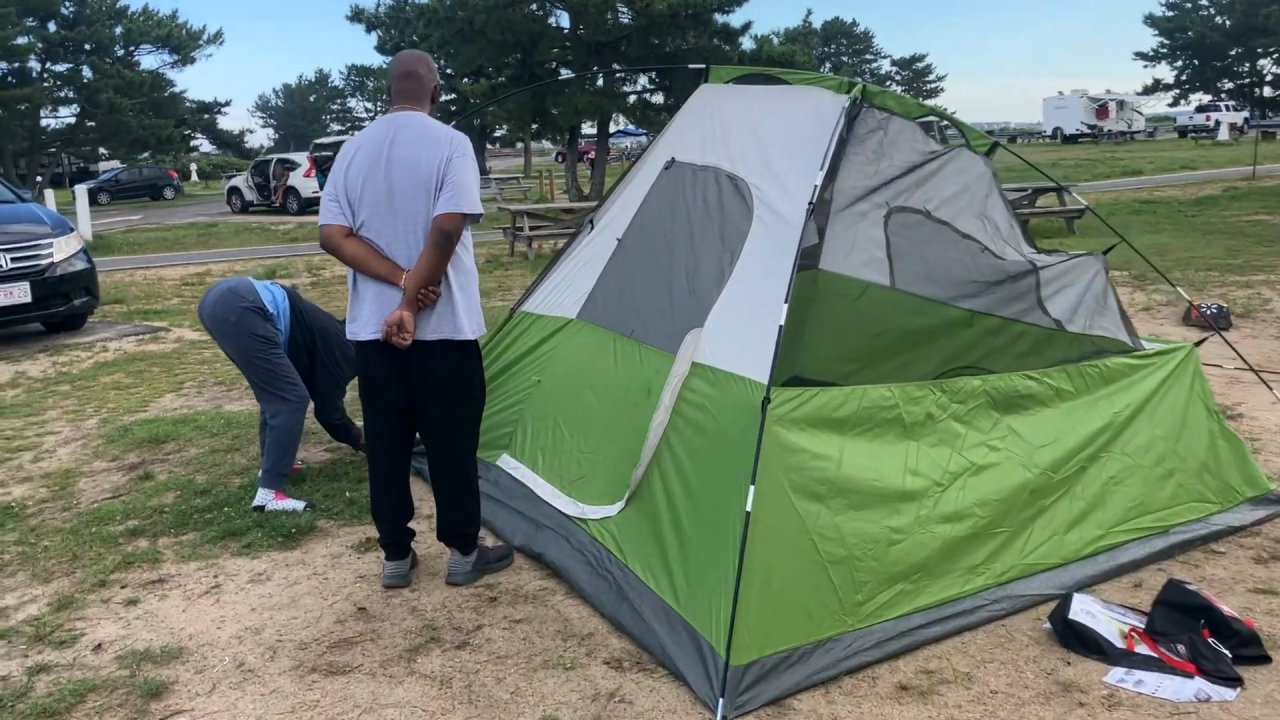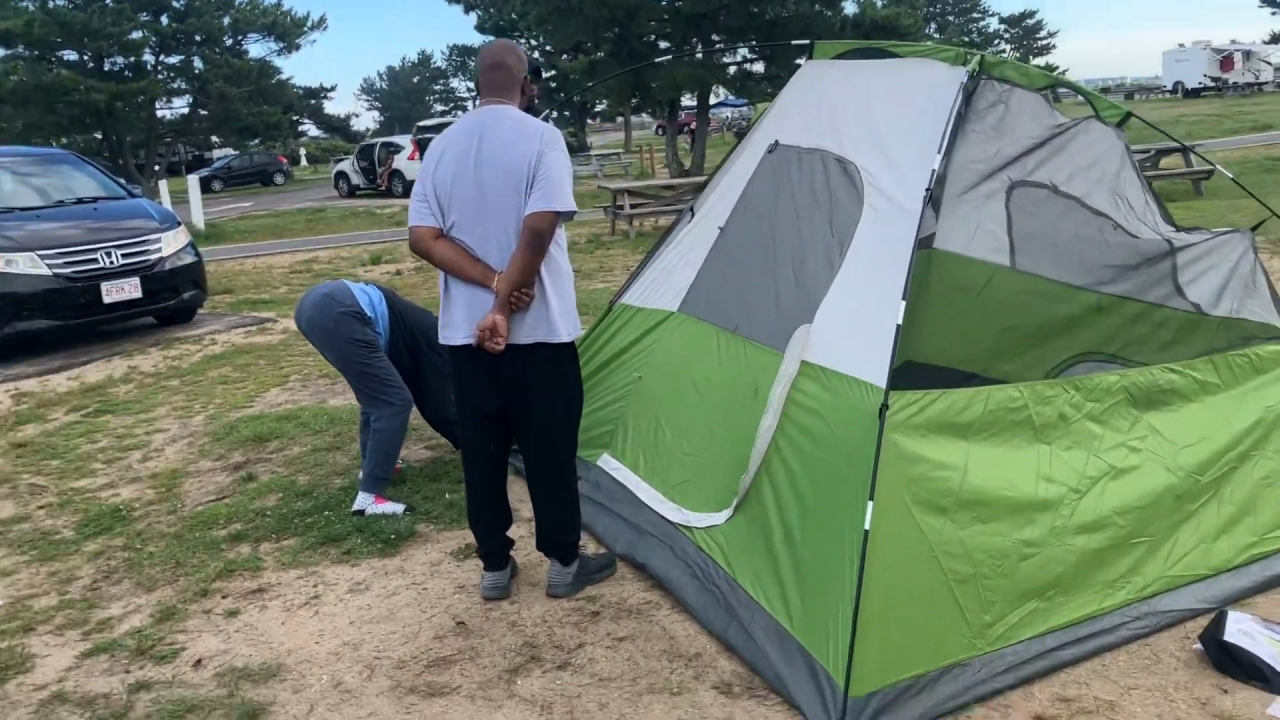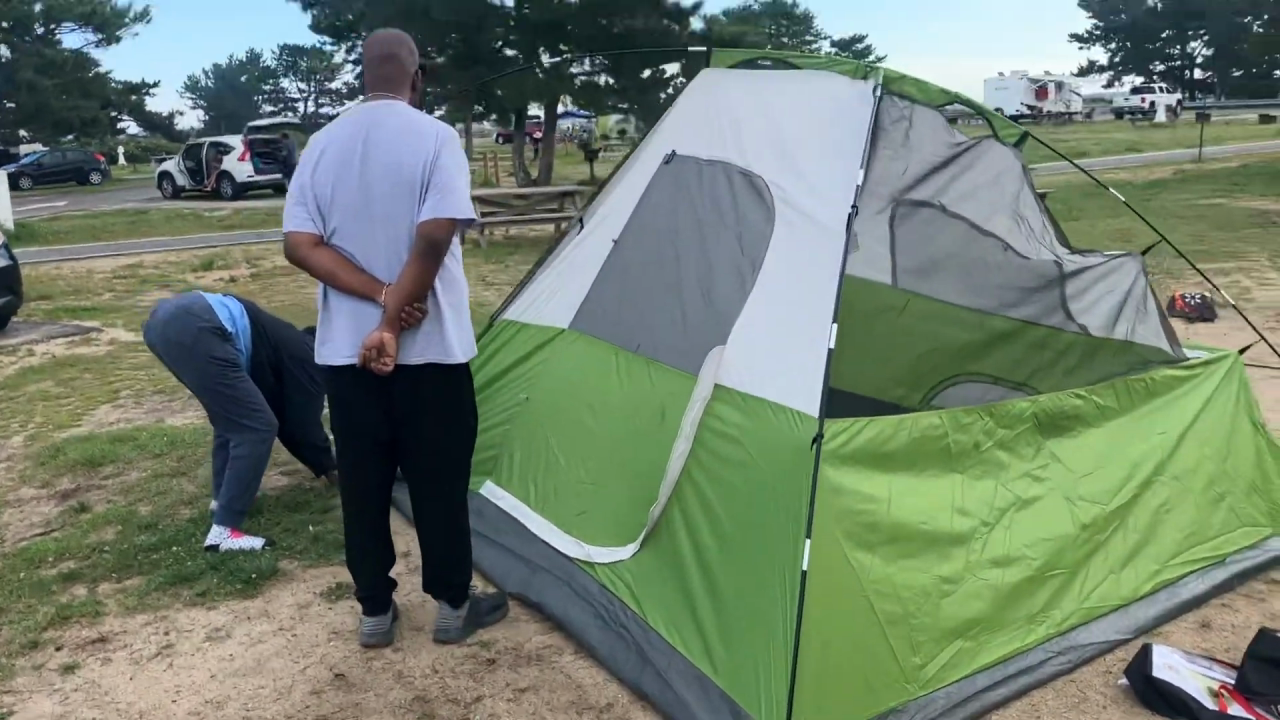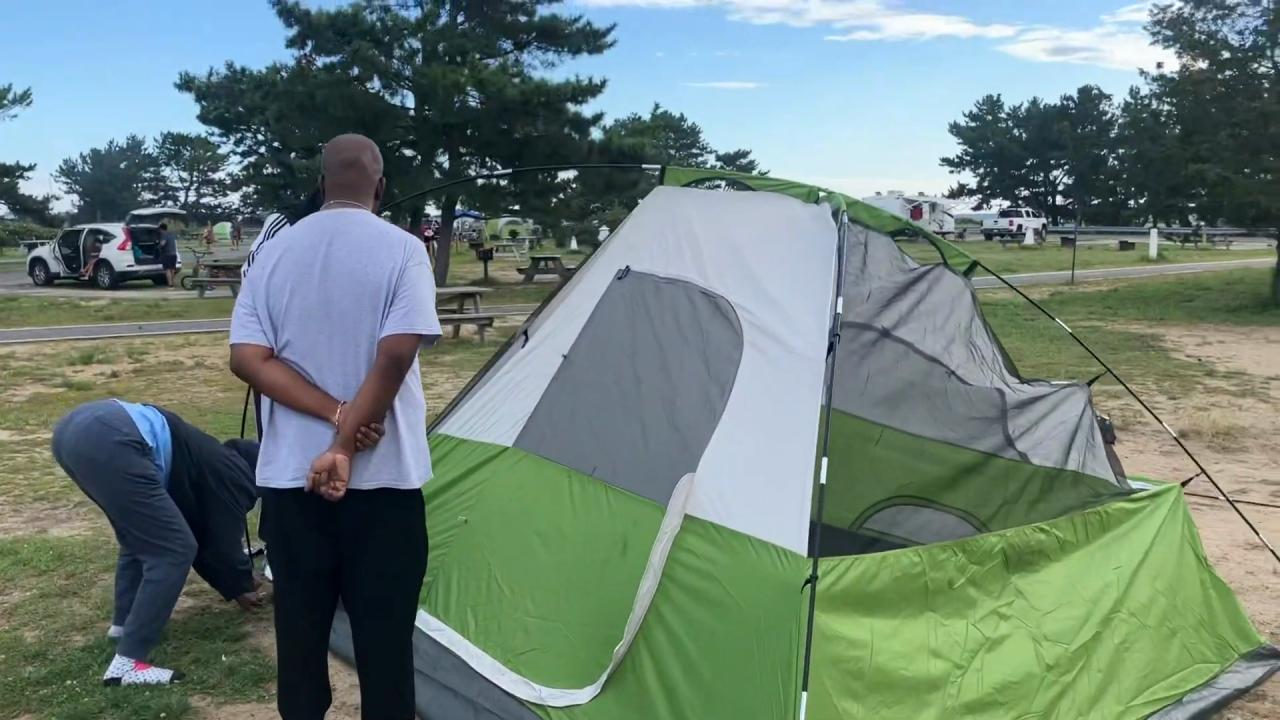
dt=0.7s
person 1, frame 1
left shoulder: (353, 148)
right shoulder: (449, 144)
left elbow: (333, 236)
right elbow: (446, 230)
left wrist: (401, 282)
right wrist: (413, 300)
left hip: (371, 328)
right hip: (442, 326)
left knee: (386, 444)
right knee: (452, 442)
left ankle: (396, 556)
right ankle: (464, 553)
person 1, frame 2
left shoulder: (442, 145)
right shoulder: (541, 136)
left elbow: (422, 238)
right elbow: (538, 229)
left wrist: (492, 285)
right wrist: (506, 304)
left hip: (464, 331)
right hip: (537, 328)
left knee: (481, 450)
right knee: (550, 447)
left ankle: (494, 566)
right ankle: (564, 562)
person 1, frame 3
left shoulder: (322, 144)
right shoulder: (435, 137)
left elbow: (299, 245)
right elbow: (433, 236)
left wrist: (380, 298)
right wrist: (394, 320)
left hip: (345, 351)
right hip: (428, 350)
left knee: (362, 482)
right knee: (438, 480)
left ankle: (375, 610)
right ankle: (452, 605)
person 1, frame 4
left shoulder: (276, 250)
right shoulder: (401, 249)
left elbow: (246, 358)
right elbow: (396, 354)
left wrist: (335, 415)
right wrist: (345, 444)
left hip: (290, 473)
right hip: (380, 473)
left knee: (299, 618)
right knee: (384, 619)
person 2, frame 1
left shoulder: (338, 338)
right shoulder: (343, 350)
right elbow: (334, 413)
right wrist: (359, 441)
left hip: (223, 296)
right hip: (245, 310)
left knee: (277, 396)
right knee: (290, 399)
left ankle: (272, 466)
right ankle: (269, 493)
person 2, frame 2
left shoulder: (428, 331)
right shoulder: (436, 345)
left elbow: (427, 399)
right elbow: (438, 407)
left hip: (318, 302)
right hip: (338, 314)
left knee: (377, 394)
right knee: (394, 402)
left ankle: (371, 466)
right ankle: (369, 498)
person 2, frame 3
left shoulder: (301, 350)
right shoulder: (305, 361)
left elbow: (282, 418)
right elbow: (302, 427)
left wrist: (322, 462)
right wrist: (327, 469)
right hip: (197, 329)
left knee: (231, 420)
right knee: (255, 428)
left ankle: (223, 498)
right ankle: (223, 531)
person 2, frame 4
left shoulder: (213, 462)
right shoulder: (232, 478)
left elbow: (203, 537)
right elbow: (224, 546)
left wrist: (235, 585)
right wrist: (242, 587)
right hip: (111, 443)
left knee: (142, 537)
right knee: (173, 551)
left ankle: (124, 622)
